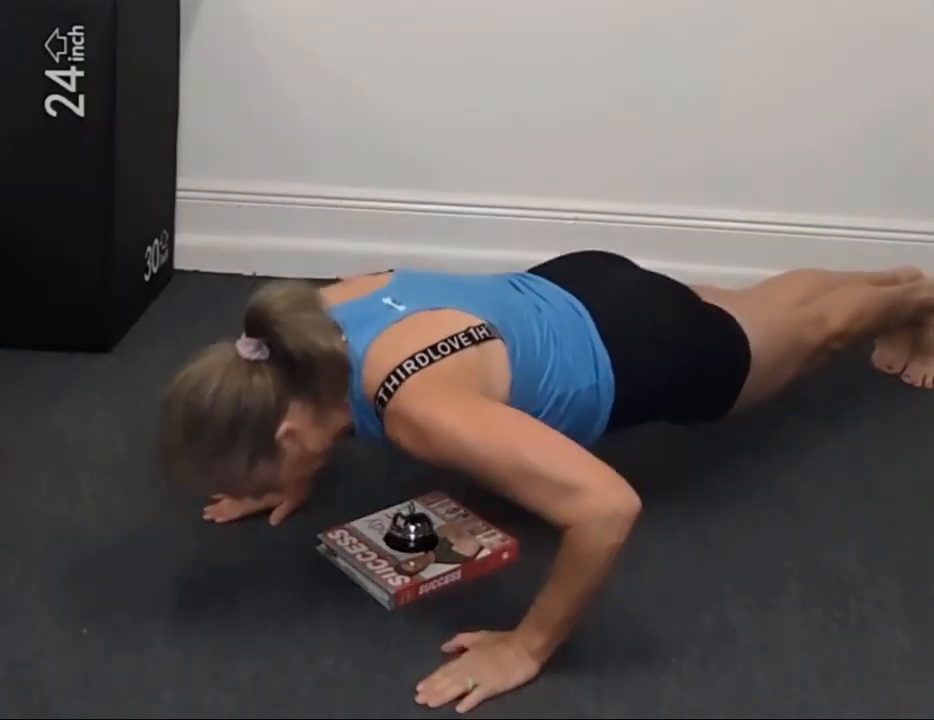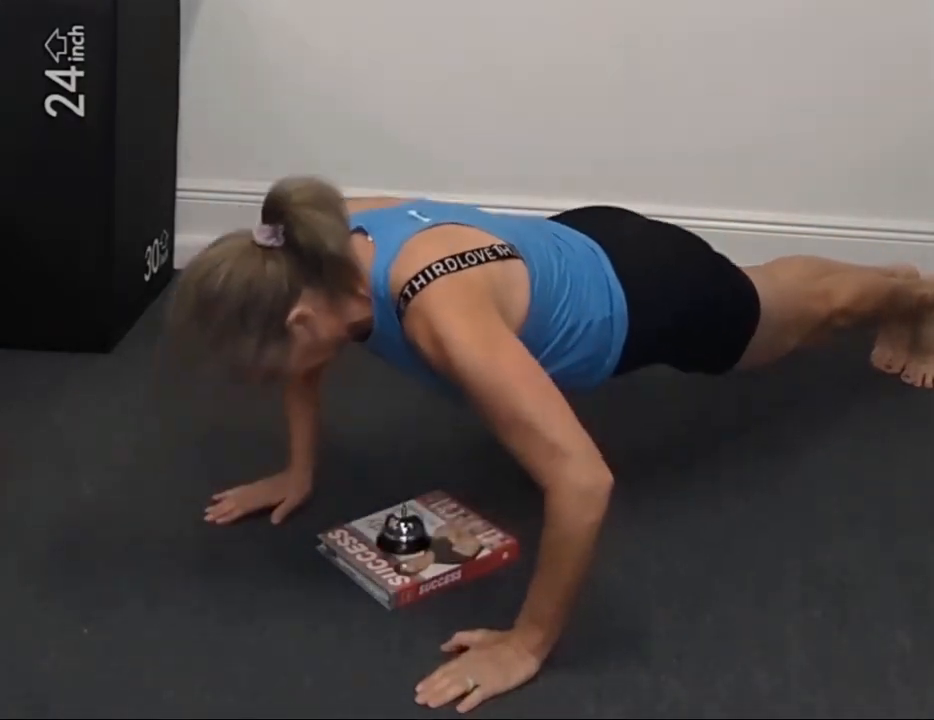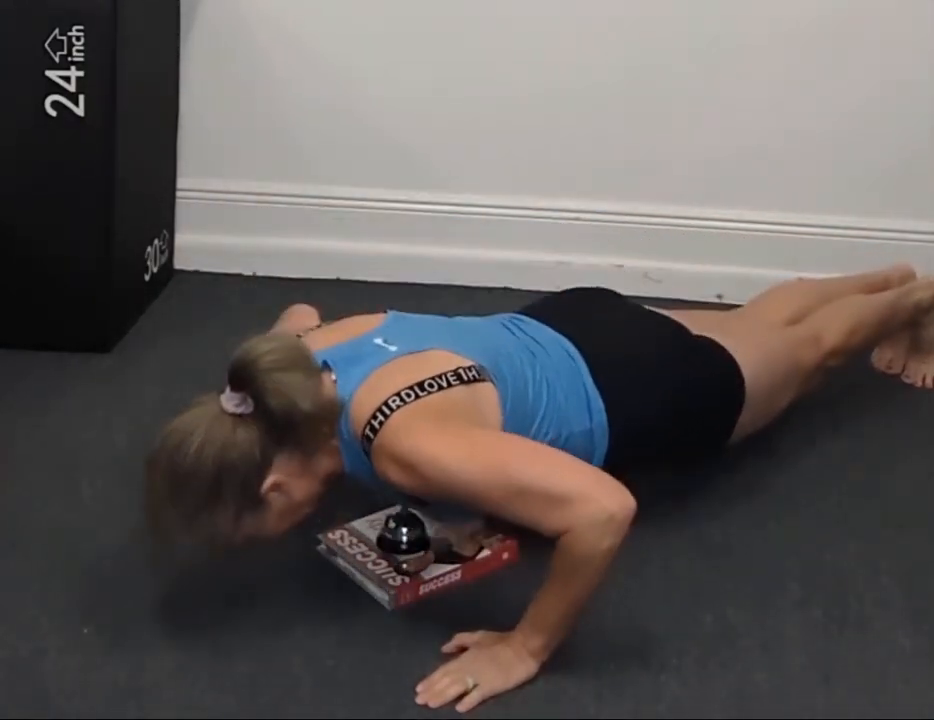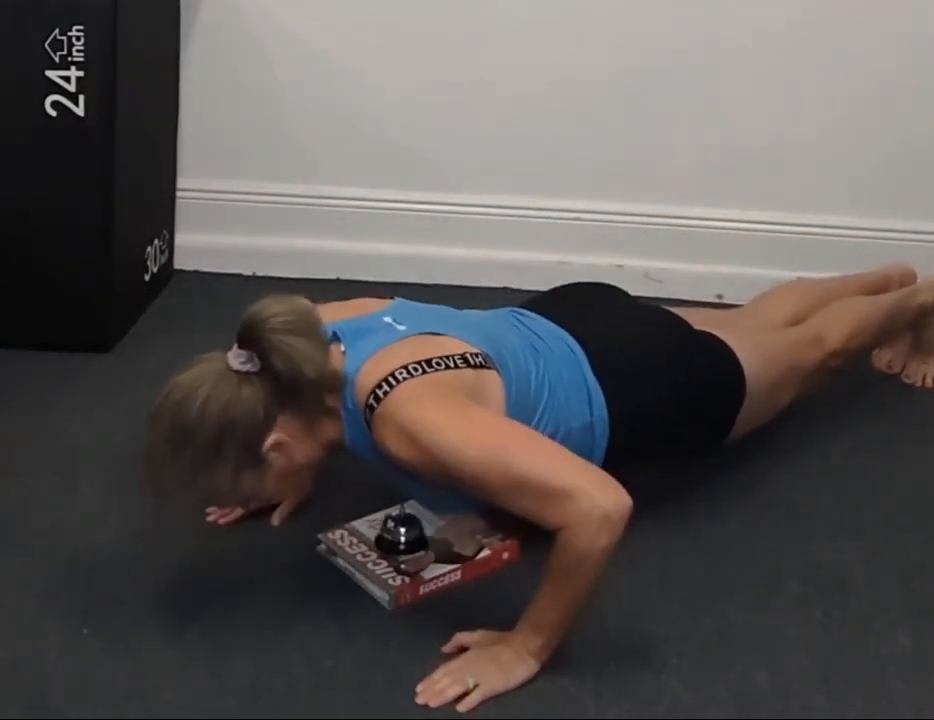
dt=1s
person 1, frame 1
left shoulder: (416, 411)
right shoulder: (306, 324)
left elbow: (611, 507)
left wrist: (527, 647)
right wrist: (294, 480)
left hip: (633, 356)
right hip: (568, 298)
left knee: (814, 328)
right knee: (759, 303)
person 1, frame 2
left shoulder: (442, 313)
right shoulder: (327, 247)
left elbow: (586, 484)
right elbow: (303, 356)
left wrist: (527, 645)
right wrist: (298, 471)
left hip: (653, 299)
right hip: (584, 255)
left knee: (812, 311)
right knee: (762, 280)
person 1, frame 3
left shoulder: (403, 445)
right shoulder: (300, 362)
left elbow: (606, 510)
left wrist: (525, 649)
right wrist: (296, 457)
left hip: (630, 397)
right hip: (564, 331)
left knee: (808, 346)
right knee: (751, 321)
person 1, frame 4
left shoulder: (410, 417)
right shoulder: (307, 343)
left elbow: (602, 507)
left wrist: (526, 647)
right wrist: (299, 480)
left hip: (635, 391)
right hip: (566, 328)
left knee: (811, 343)
right knee: (756, 317)
